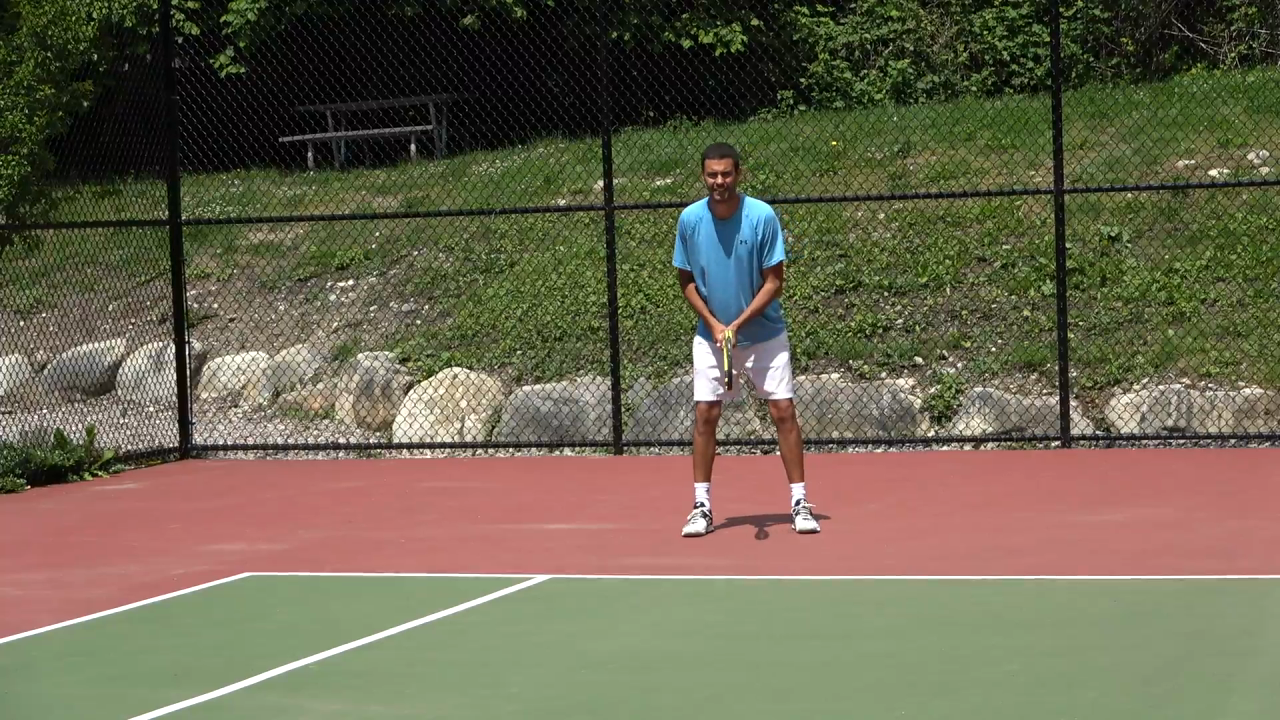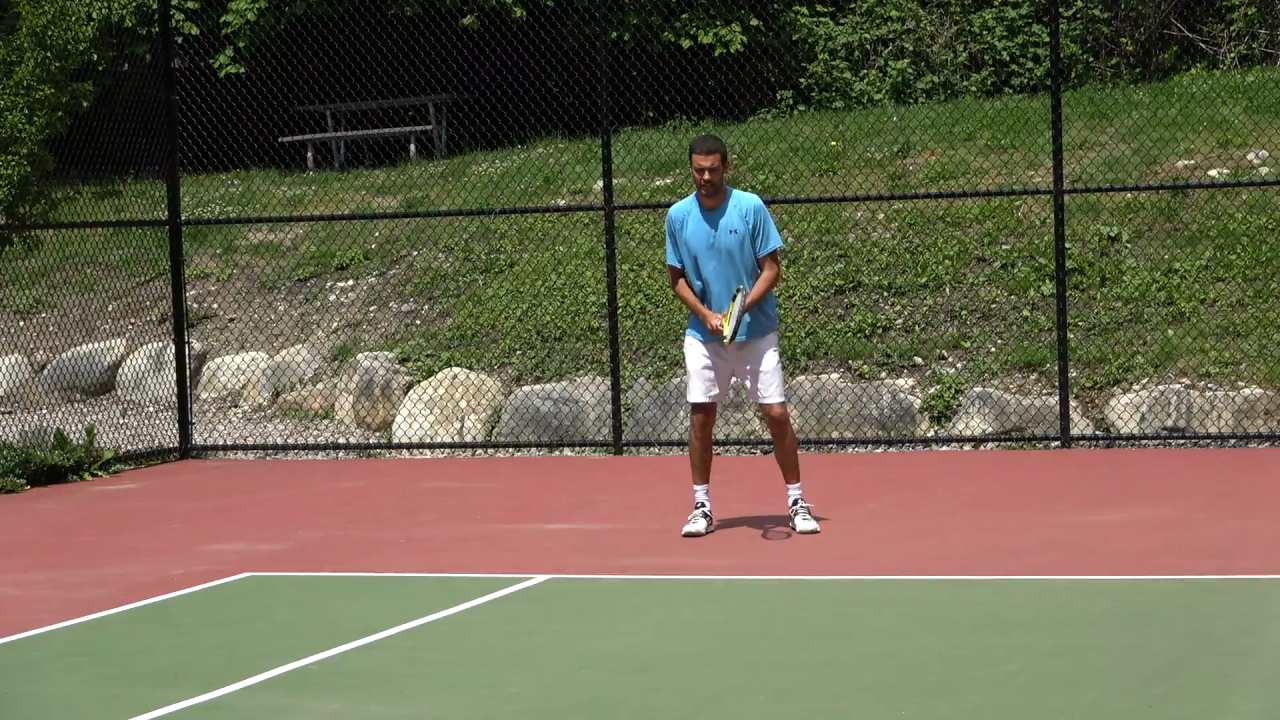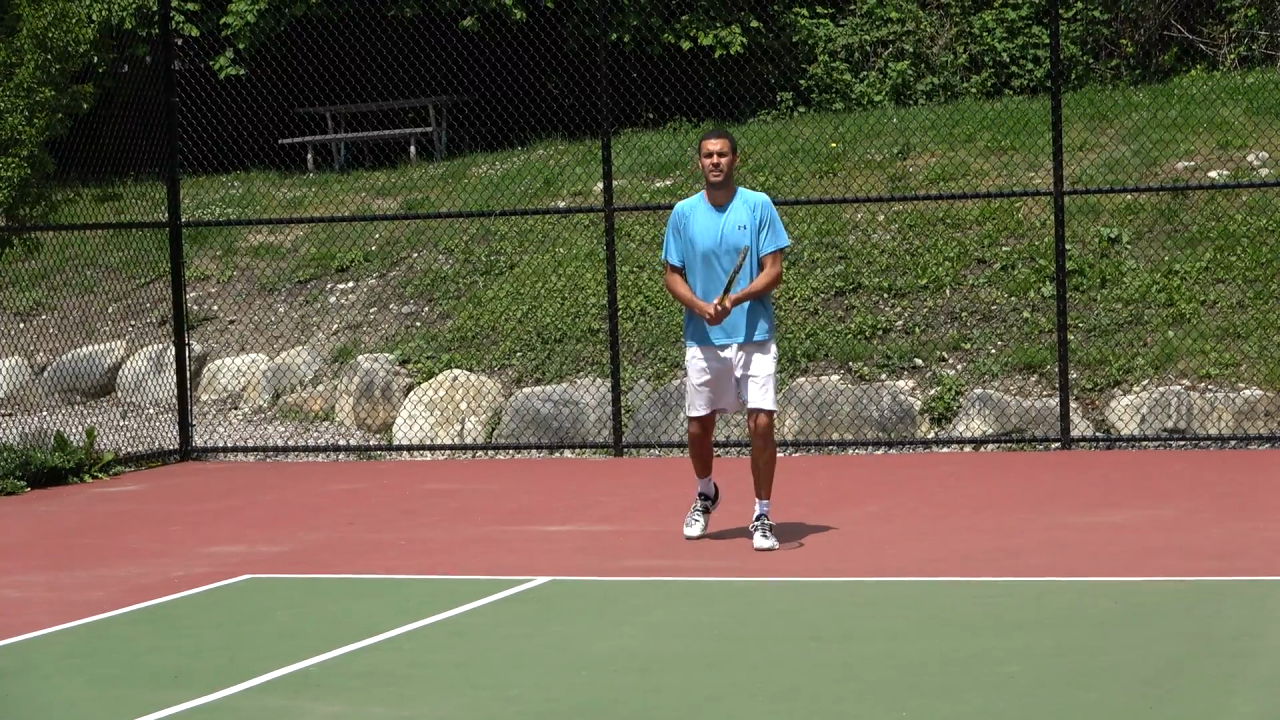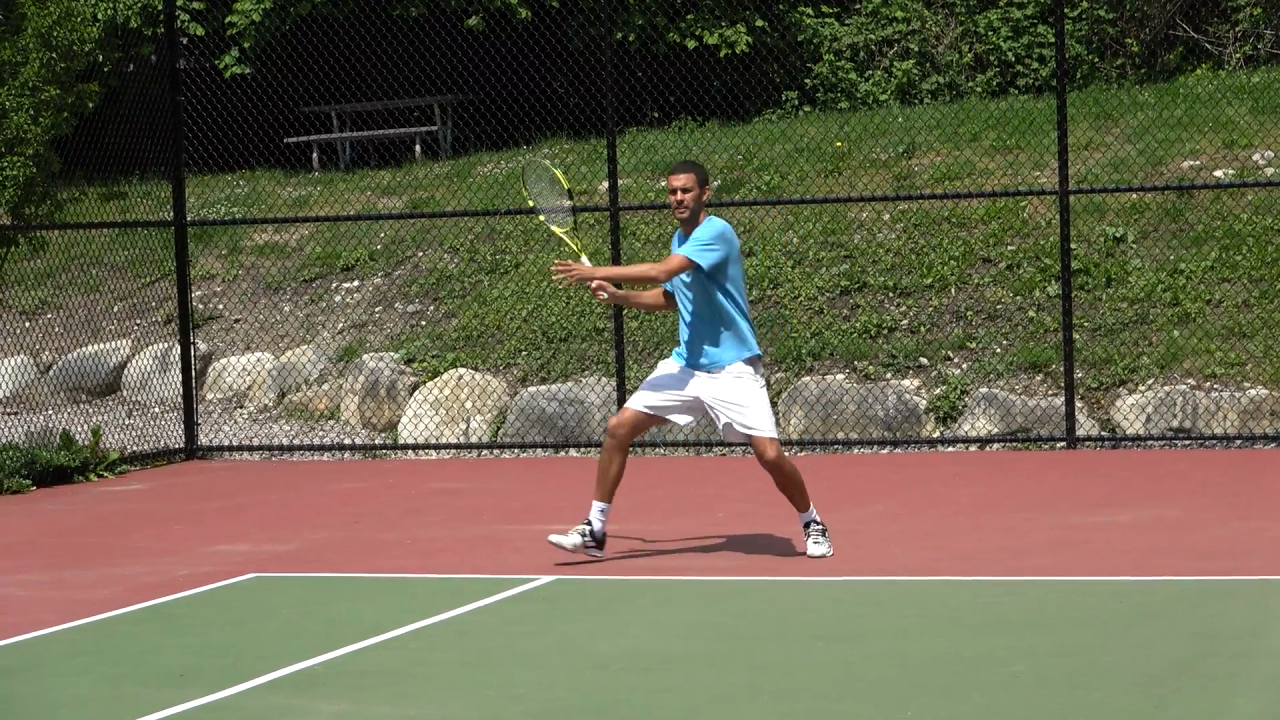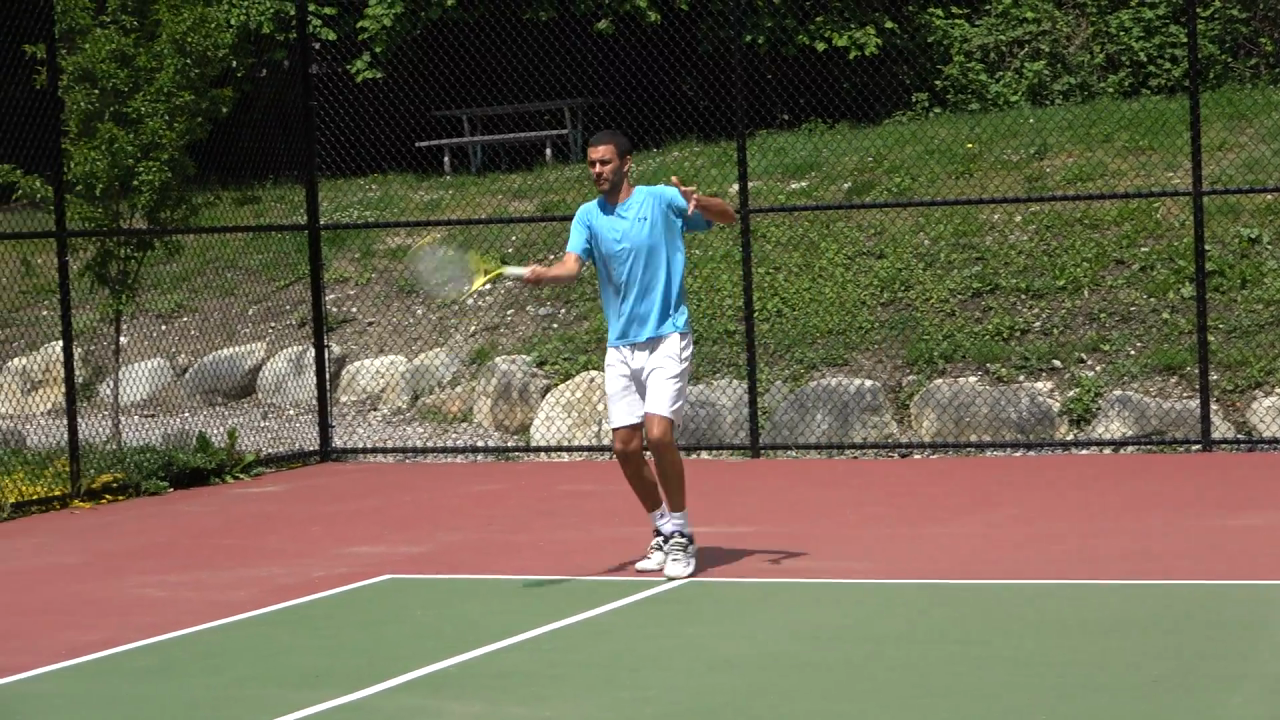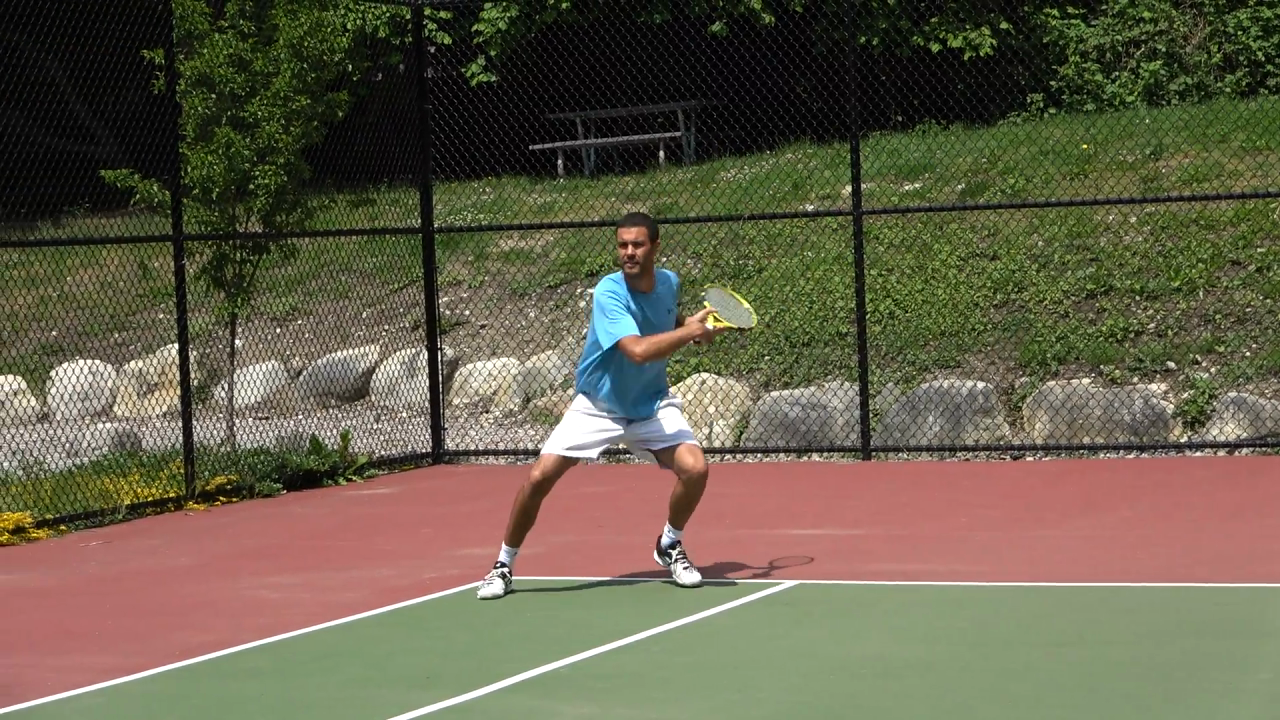
dt=0.5s
person 1, frame 1
left shoulder: (763, 216)
right shoulder: (689, 219)
left elbow: (774, 281)
right elbow: (686, 280)
left wrist: (738, 325)
right wrist: (714, 324)
left hip: (764, 332)
right hip: (711, 333)
left knee: (783, 411)
right knee: (705, 414)
left ankle: (799, 502)
right ankle: (702, 505)
person 1, frame 2
left shoulder: (751, 207)
right shoulder: (677, 216)
left elbow: (771, 269)
right elbow: (677, 276)
left wrist: (739, 310)
right wrist: (705, 315)
left hip: (756, 333)
right hip: (703, 334)
left knee: (776, 414)
right knee: (701, 417)
left ankle: (796, 502)
right ankle: (702, 506)
person 1, frame 3
left shoulder: (760, 205)
right shoulder: (683, 213)
left elbow: (774, 270)
right elbow: (672, 275)
left wrist: (737, 299)
right wrist: (702, 307)
left hip: (754, 336)
right hip: (703, 339)
left knee: (761, 423)
right knee: (699, 428)
left ankle: (762, 516)
right ankle: (706, 493)
person 1, frame 4
left shoulder: (717, 232)
right shoulder: (677, 236)
left elbow: (667, 270)
right elbow: (663, 296)
left wrist: (597, 272)
right wrist: (615, 294)
left hip: (732, 366)
right hip: (686, 363)
left knee: (770, 453)
right knee: (618, 429)
left ankle: (812, 523)
right ankle: (594, 530)
person 1, frame 5
left shoulder: (660, 198)
right shoulder: (587, 214)
left elbow: (728, 217)
right elbow: (569, 268)
left wrist: (700, 200)
right wrist: (541, 273)
left hip: (666, 339)
right hip: (621, 345)
left knee: (659, 434)
right knee: (625, 446)
left ankle: (680, 533)
right ankle: (665, 529)
person 1, frame 6
left shoulder: (666, 281)
right shoulder: (608, 293)
right elbow: (639, 352)
left wrist: (689, 324)
right wrist: (686, 331)
left hip: (653, 404)
right hip: (599, 404)
left knee: (695, 469)
right knee: (541, 476)
left ankle: (671, 545)
right ankle: (502, 565)
